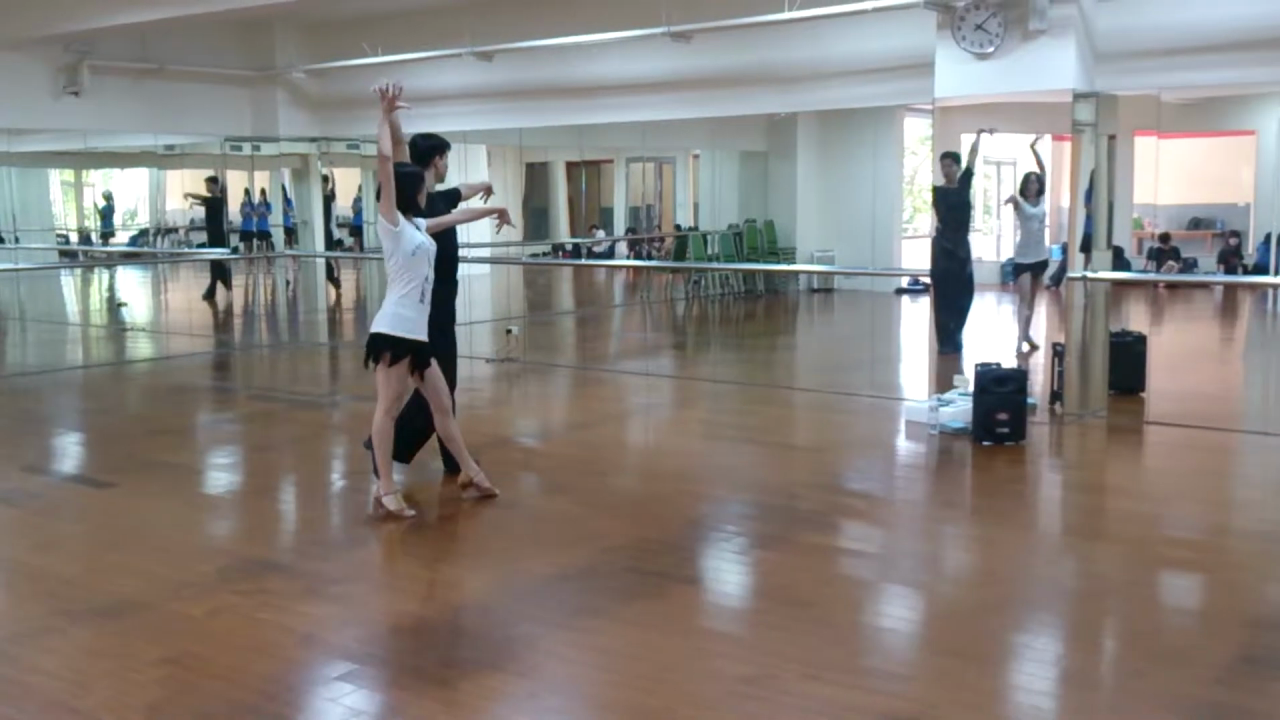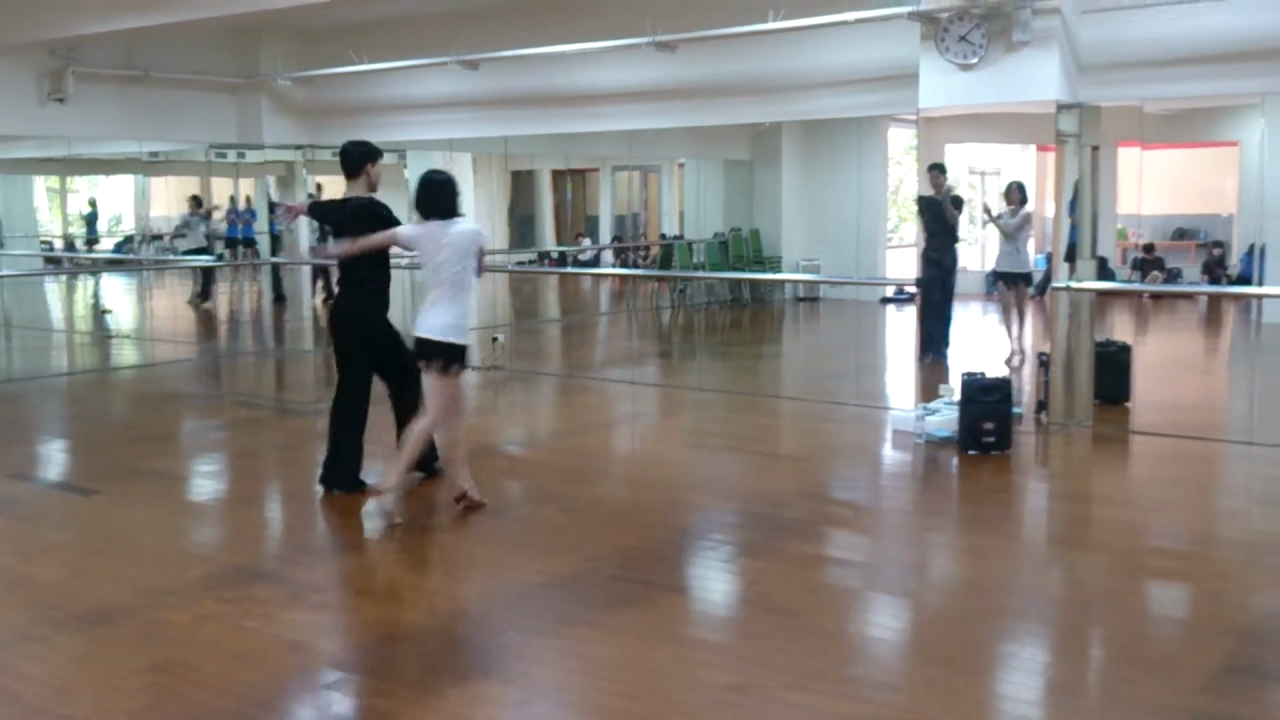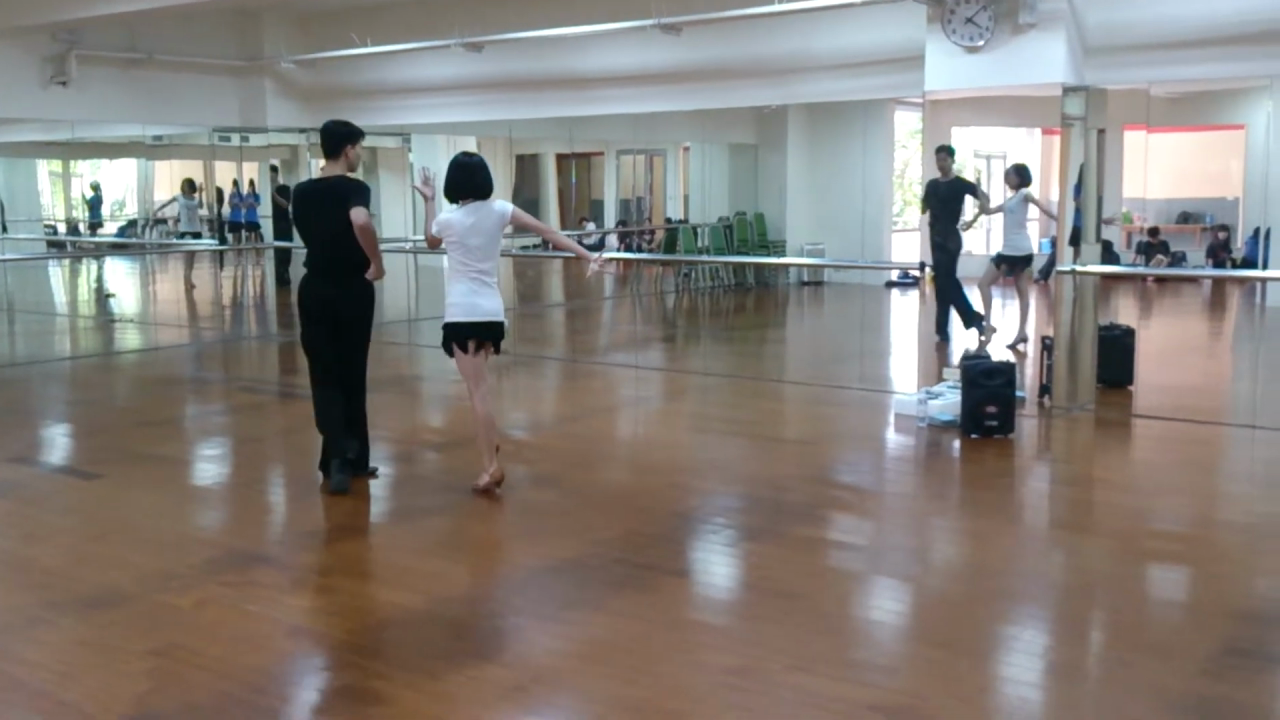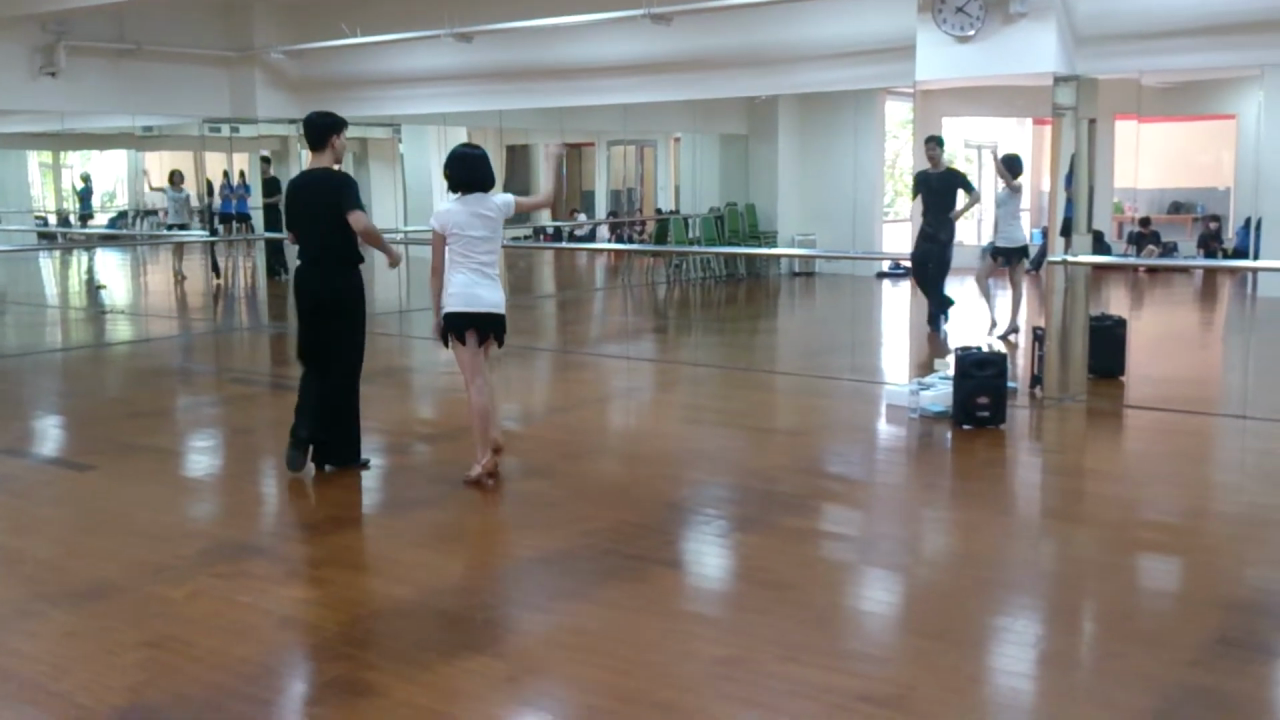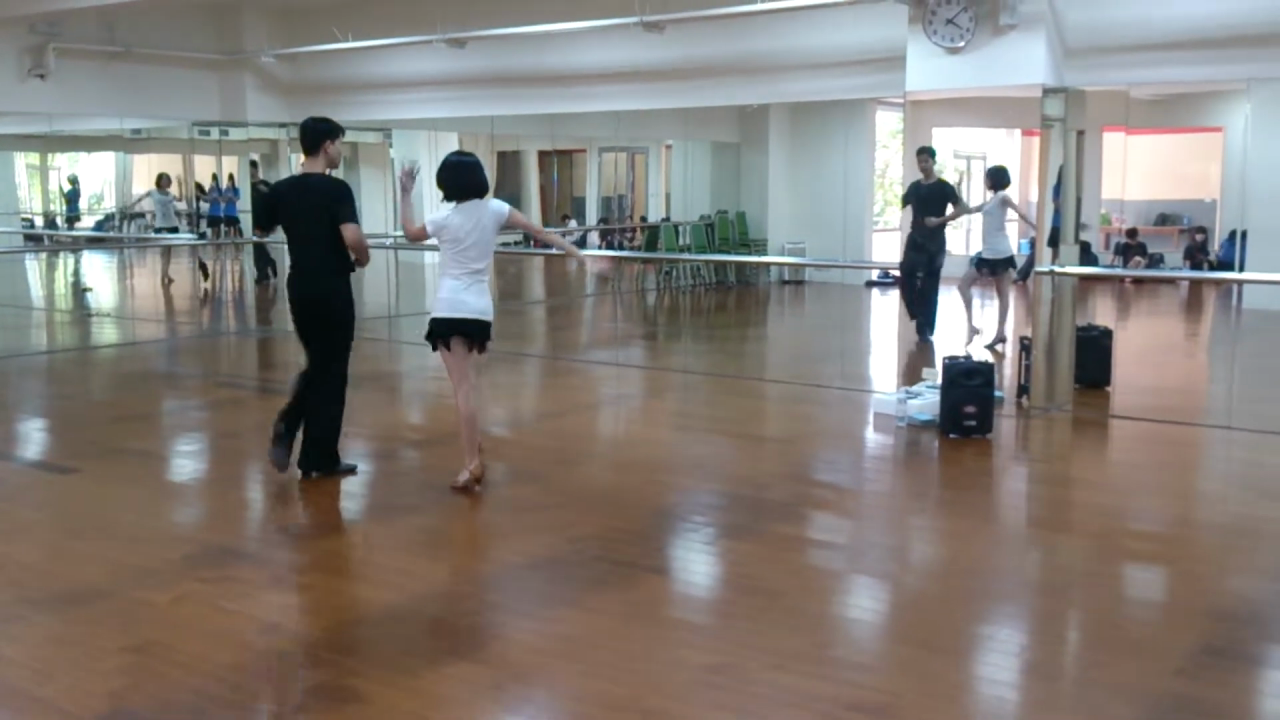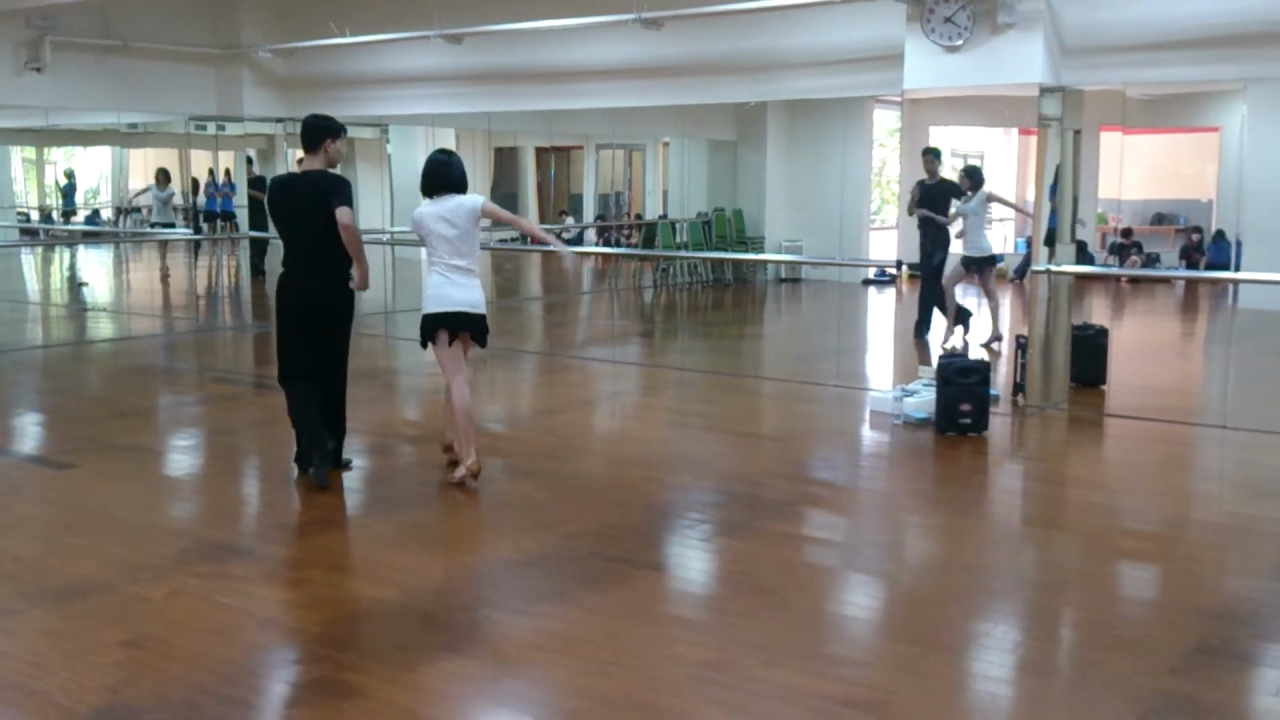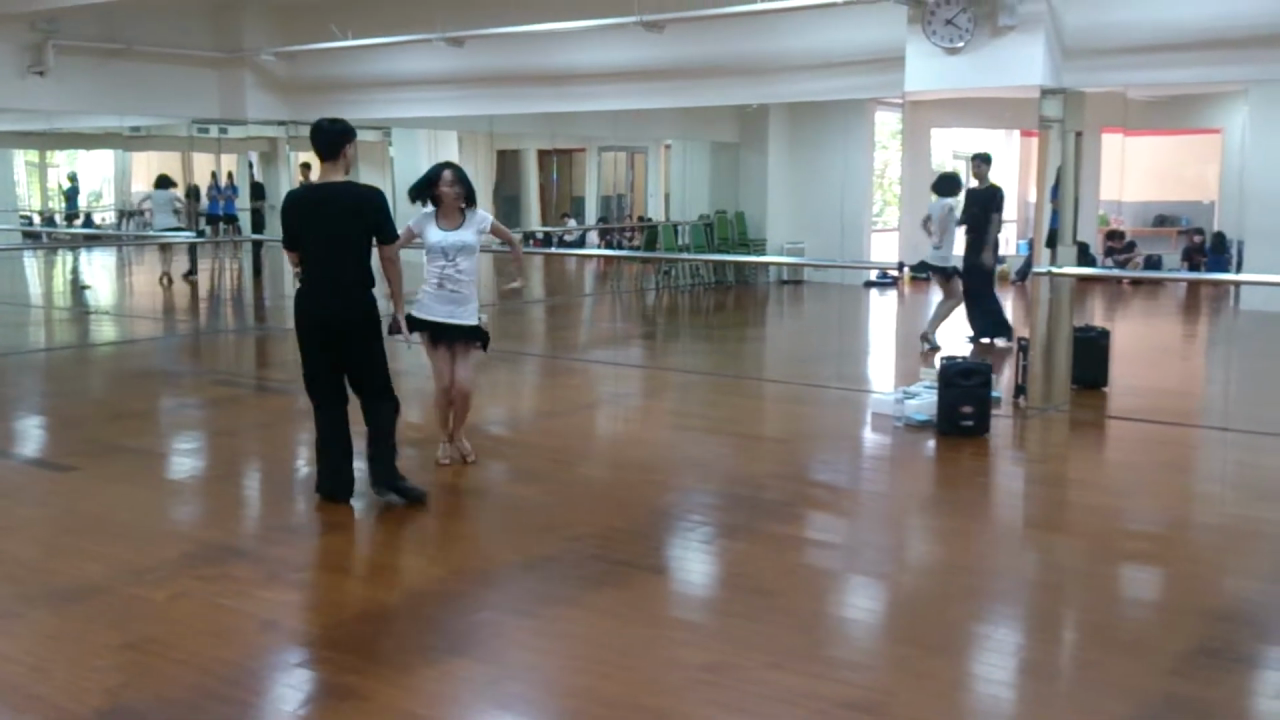
dt=0.7s
person 1, frame 1
left shoulder: (442, 197)
left elbow: (466, 191)
left wrist: (483, 187)
left hip: (442, 302)
right hip: (427, 305)
left knee: (443, 381)
left ankle: (452, 458)
right ankle: (389, 443)
person 1, frame 2
left shoulder: (333, 210)
right shoulder: (373, 211)
left elbow: (311, 208)
left wrist: (300, 207)
left hip: (347, 310)
right hip: (366, 315)
left knee: (369, 385)
person 1, frame 3
left shoulder: (301, 192)
right shoulder: (354, 189)
right elbow: (361, 222)
right wrist: (377, 263)
left hip: (314, 290)
right hip: (351, 291)
left knee: (324, 375)
right knee: (351, 376)
left ankle: (337, 456)
right ankle: (351, 458)
person 1, frame 4
left shoulder: (295, 186)
right shoulder: (340, 182)
right elbow: (360, 224)
right wrist: (389, 251)
left hip: (307, 281)
right hip: (341, 282)
left knee: (315, 363)
right knee: (344, 367)
left ankle: (303, 439)
right ankle: (341, 451)
person 1, frame 5
left shoulder: (280, 190)
right shoulder: (337, 189)
left elbow: (260, 231)
right elbow: (354, 238)
right wrist: (362, 257)
left hip: (300, 285)
right hip: (331, 287)
left knee: (319, 364)
right knee: (331, 371)
left ankle: (288, 426)
right ankle: (320, 457)
person 1, frame 6
left shoulder: (277, 187)
right shoulder: (335, 184)
right elbow: (345, 221)
right wrist: (362, 268)
left hip: (293, 287)
right hip: (333, 288)
left knee: (297, 372)
right knee: (331, 371)
left ankle: (314, 449)
right ankle: (326, 452)
person 1, frame 7
left shoulder: (294, 201)
right shoulder: (369, 197)
left elbow: (293, 259)
right elbow: (390, 256)
right wrist: (398, 302)
left hip: (312, 306)
right hip: (357, 305)
left knee: (326, 395)
right knee: (378, 392)
left ankle: (335, 480)
right ankle: (385, 478)
person 2, frame 1
left shoulder: (414, 226)
right shoulder: (391, 222)
left elbow: (451, 219)
right elbow: (386, 161)
left wrist: (490, 209)
right wrist: (386, 116)
left hip: (416, 333)
right hip: (394, 331)
left knee: (443, 405)
right knee: (388, 408)
left ankle: (469, 471)
right ankle: (385, 489)
person 2, frame 2
left shoulder: (416, 233)
right shoulder: (472, 232)
left elbow: (359, 245)
right elbow: (478, 269)
left wrist: (319, 252)
left hip: (428, 330)
right hip: (451, 333)
left knee: (453, 410)
right knee: (436, 414)
left ankle: (464, 485)
right ankle: (392, 482)
person 2, frame 3
left shoulder: (447, 219)
right shoulder: (500, 211)
left elbow: (431, 243)
right elbow: (548, 233)
left wrist: (430, 201)
right wrist: (587, 255)
left hip: (462, 312)
right hip: (491, 310)
left knee: (478, 390)
right knee: (479, 387)
left ankle: (491, 467)
right ankle: (490, 450)
person 2, frame 4
left shoulder: (445, 213)
right shoulder: (500, 204)
left elbow: (436, 269)
right elbow: (546, 199)
left wrist: (438, 312)
right wrist: (552, 161)
left hip: (461, 303)
right hip: (493, 302)
left knee: (475, 381)
right knee: (480, 377)
left ankle: (484, 459)
right ankle: (492, 437)
person 2, frame 5
left shoulder: (443, 219)
right shoulder: (495, 210)
left elbow: (409, 234)
right elbow: (542, 234)
left wrist: (406, 192)
right wrist: (581, 256)
left hip: (450, 309)
right hip: (480, 309)
left knee: (463, 386)
right knee: (466, 383)
left ankle: (473, 465)
right ankle: (473, 446)
person 2, frame 6
left shoulder: (420, 215)
right shoulder: (471, 204)
right elbow: (517, 222)
right wrist: (556, 242)
left hip: (439, 303)
right hip: (472, 301)
left knee: (457, 379)
right knee: (457, 374)
left ankle: (469, 457)
right ankle: (453, 440)
person 2, frame 7
left shoulder: (476, 219)
right shoulder: (420, 221)
left elbow: (513, 242)
left wrist: (520, 276)
left hip: (463, 316)
right hip: (428, 313)
left knee: (464, 386)
right knee: (445, 383)
left ankle: (458, 436)
right ankle: (445, 440)
person 3, frame 1
left shoulder: (965, 184)
right shoulder: (938, 192)
left elbow: (972, 157)
right elbow: (942, 216)
left wrist: (979, 135)
left hip: (962, 244)
right hip: (943, 245)
left knee: (965, 293)
right knee: (943, 295)
left ankle: (954, 337)
right ankle: (947, 341)
person 3, frame 2
left shoulder: (955, 200)
right shoulder: (924, 201)
left elbow: (954, 219)
left wrist: (946, 199)
left hip: (948, 253)
right hip: (931, 252)
left knee: (944, 302)
right knee: (928, 301)
left ankle: (940, 347)
right ankle: (928, 348)
person 3, frame 3
left shoulder: (960, 184)
right shoulder: (932, 185)
left elbow: (985, 199)
right elbow: (923, 209)
left hip: (951, 237)
right hip: (936, 236)
left knee: (944, 282)
right knee: (947, 281)
left ankle: (942, 328)
right ankle: (974, 320)
person 3, frame 4
left shoulder: (953, 175)
right shoulder: (921, 176)
left elbow: (975, 195)
right elbow: (910, 199)
left wrist: (961, 211)
left hip: (944, 228)
right hip: (927, 227)
left knee: (937, 274)
right knee: (918, 269)
left ankle: (935, 318)
right ankle: (943, 304)
person 3, frame 5
left shoulder: (944, 187)
right shoulder: (914, 186)
left elbow: (962, 208)
right elbow: (900, 205)
left wrist: (940, 220)
left hip: (934, 238)
right hip: (915, 237)
left knee: (929, 284)
right knee: (906, 276)
left ankle: (925, 327)
right ankle: (919, 316)
person 3, frame 6
left shoulder: (948, 186)
right shoulder: (920, 185)
right elbow: (911, 212)
right wrist: (914, 199)
left hip: (939, 238)
right hip: (925, 237)
left knee: (929, 282)
right knee: (932, 283)
left ankle: (922, 327)
right ankle: (961, 316)
person 3, frame 7
left shoulder: (995, 192)
right shoulder: (970, 192)
left elbow: (995, 221)
right elbow: (964, 218)
left wrist: (989, 249)
left hip: (986, 244)
right hip: (972, 244)
left knee: (983, 289)
right knee: (970, 288)
left ankle: (1001, 328)
right ankle: (986, 329)
person 4, frame 1
left shoulder: (1042, 201)
right shoulder: (1019, 202)
left elbow: (1043, 171)
right elbow: (1011, 199)
left wrist: (1033, 149)
right wrist: (1011, 199)
left hip: (1040, 256)
right hip: (1023, 257)
left knee: (1032, 298)
right knee: (1024, 298)
left ankle: (1026, 334)
right ankle: (1020, 338)
person 4, frame 2
left shoulder: (1026, 214)
right shoulder: (1006, 213)
left elbow: (1009, 232)
right elbow: (995, 220)
left wrist: (993, 220)
right wrist: (991, 216)
left hip: (1021, 267)
right hip: (1003, 266)
left knee: (1020, 308)
right knee: (1006, 308)
left ankle: (1019, 341)
right ankle: (1013, 347)
person 4, frame 3
left shoulder: (1024, 194)
right shoulder: (1010, 200)
left elbow: (1042, 207)
right elbow: (988, 211)
left hip: (1017, 250)
right hip: (1011, 250)
left knee: (984, 283)
right knee: (1022, 291)
right ankle: (1021, 332)
person 4, frame 4
left shoulder: (1015, 187)
right shoulder: (1003, 191)
left elbow: (1010, 181)
left wrist: (996, 160)
right wrist: (993, 238)
left hip: (1011, 242)
right hip: (1004, 241)
left knee: (982, 276)
right knee: (1016, 283)
left ankle: (992, 316)
right ankle: (1013, 323)
person 4, frame 5
left shoulder: (1002, 197)
right shoulder: (991, 201)
left elbow: (1018, 211)
right elbow: (967, 210)
left wrist: (1032, 225)
left hip: (995, 254)
right hip: (999, 253)
left knee: (964, 285)
right knee: (1002, 293)
left ankle: (971, 326)
right ankle: (1000, 333)
person 4, frame 6
left shoulder: (984, 195)
right shoulder: (964, 201)
left elbow: (1008, 203)
right elbow: (949, 220)
left wrist: (1028, 214)
right wrist: (928, 214)
left hip: (979, 252)
right hip: (972, 253)
left knee: (948, 284)
right knee: (990, 291)
left ankle: (951, 326)
right ankle: (995, 331)
person 4, frame 7
left shoulder: (936, 203)
right shoulder: (949, 203)
left elbow: (925, 222)
right elbow: (944, 226)
right wrist: (939, 240)
left hip: (933, 258)
right hip: (942, 259)
left knee: (949, 296)
right knee: (956, 297)
left ankle: (930, 331)
right ankle: (930, 330)
